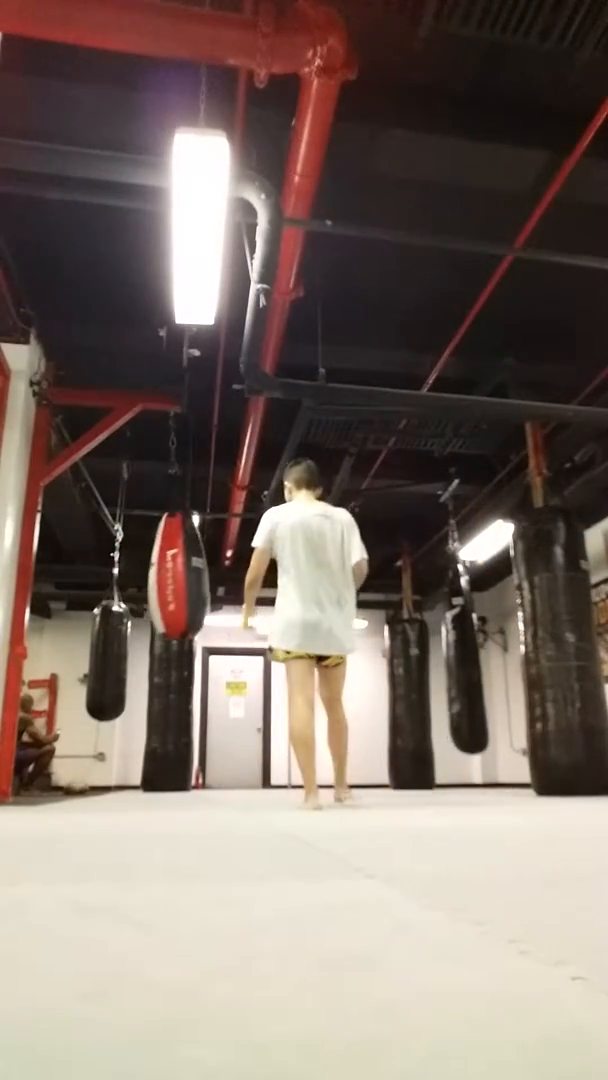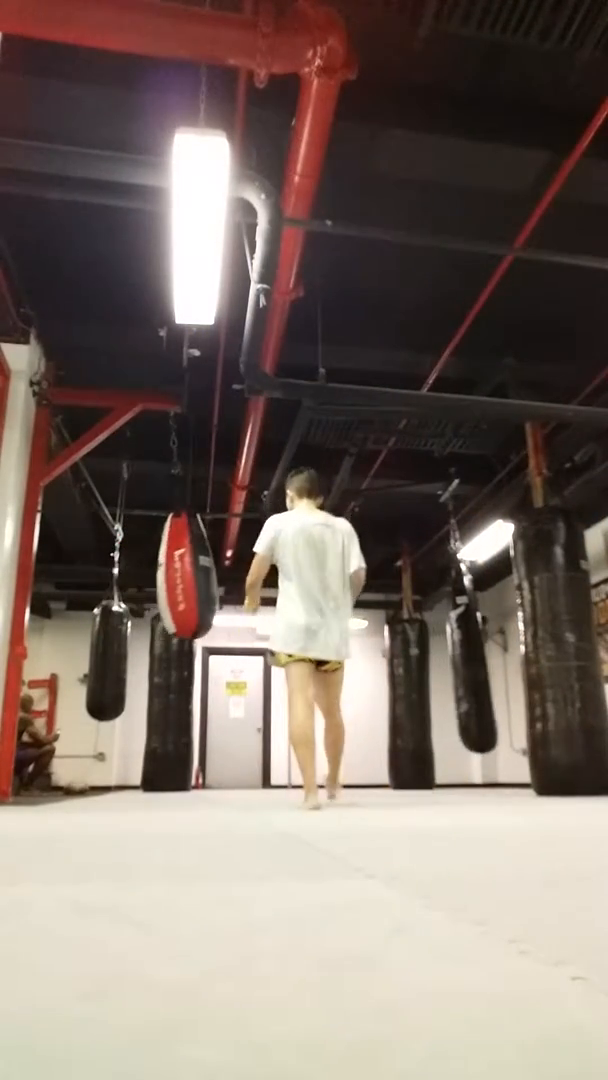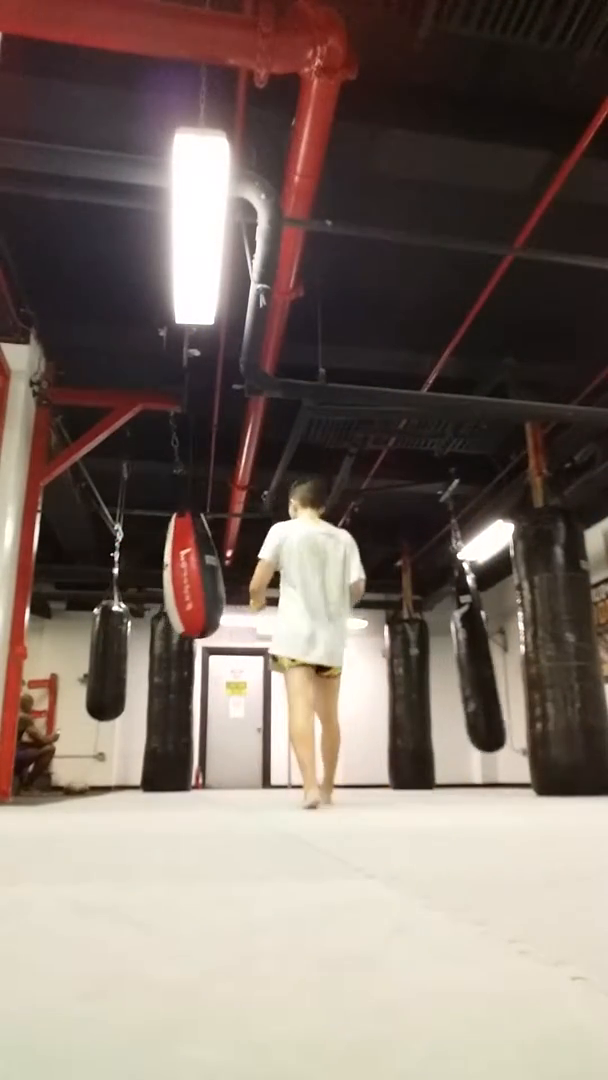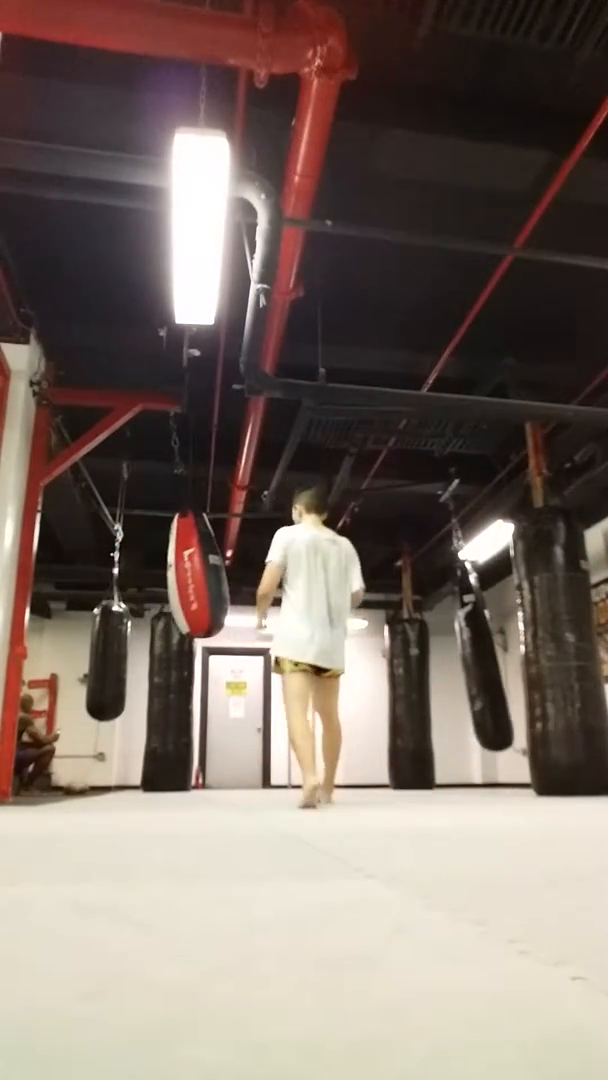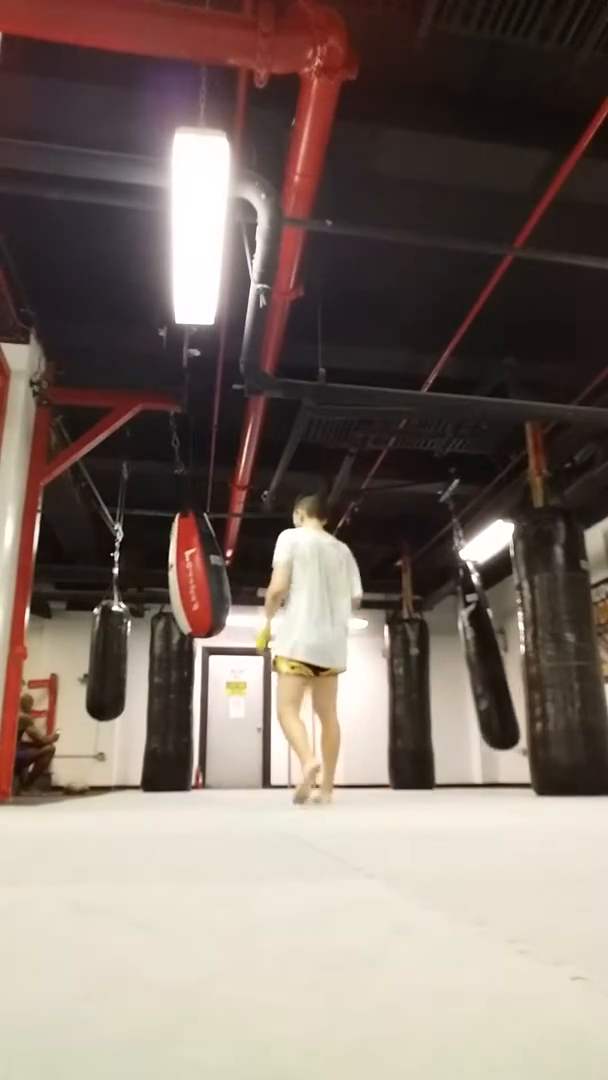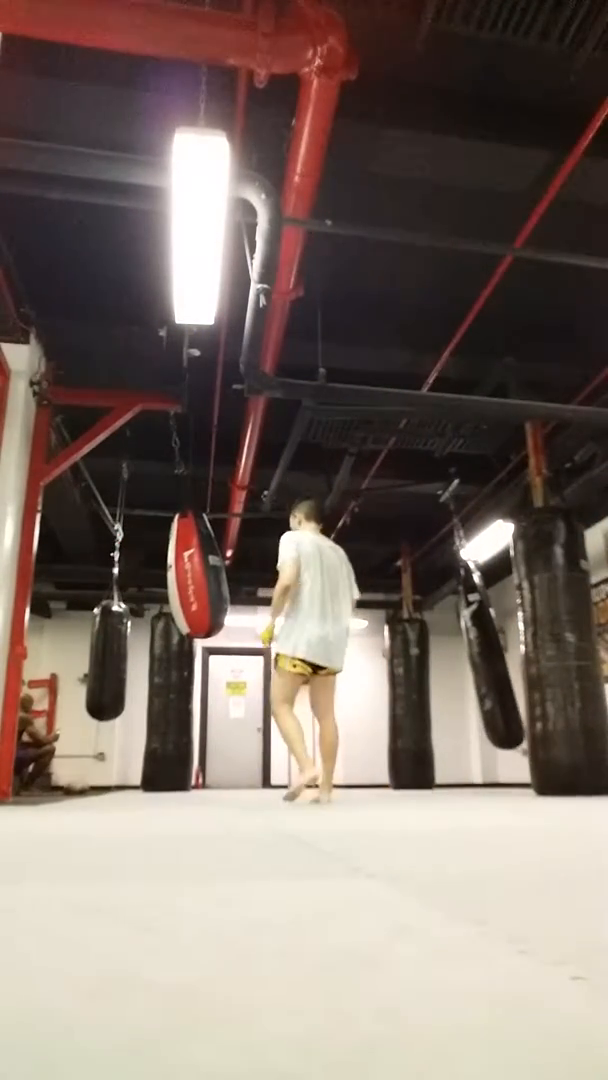
dt=0.1s
person 1, frame 1
left shoulder: (276, 516)
right shoulder: (342, 517)
left elbow: (253, 576)
right elbow: (360, 569)
left wrist: (248, 610)
left hip: (295, 623)
right hip: (336, 625)
left knee: (300, 704)
right knee: (334, 705)
left ankle: (311, 791)
right ankle: (340, 782)
person 1, frame 2
left shoulder: (278, 524)
right shoulder: (342, 527)
left elbow: (253, 579)
right elbow: (358, 577)
left wrist: (251, 603)
left hip: (295, 627)
right hip: (333, 630)
left knee: (300, 706)
right knee: (332, 710)
left ankle: (311, 791)
right ankle: (333, 782)
person 1, frame 3
left shoulder: (282, 531)
right shoulder: (343, 538)
left elbow: (258, 584)
right elbow: (357, 588)
left wrist: (256, 603)
left hip: (296, 634)
right hip: (332, 638)
left knee: (300, 709)
right knee: (328, 714)
left ankle: (311, 785)
right ankle: (327, 787)
person 1, frame 4
left shoulder: (288, 535)
right shoulder: (344, 545)
left elbow: (265, 589)
right elbow: (357, 596)
left wrist: (261, 615)
left hip: (297, 636)
right hip: (333, 640)
left knee: (296, 710)
right knee: (329, 714)
left ankle: (310, 776)
right ankle: (327, 788)
person 1, frame 5
left shoulder: (291, 537)
right shoulder: (343, 550)
left elbow: (278, 587)
right elbow: (355, 599)
left wrist: (266, 624)
left hip: (298, 637)
right hip: (332, 640)
left knee: (287, 707)
right knee: (327, 712)
left ankle: (308, 761)
right ankle: (326, 788)
person 1, frame 6
left shoulder: (293, 538)
right shoulder: (339, 553)
left elbow: (287, 581)
right elbow: (352, 601)
left wrist: (271, 622)
left hip: (300, 635)
right hip: (332, 640)
left knee: (281, 704)
right knee: (325, 713)
left ankle: (305, 766)
right ankle: (326, 788)
